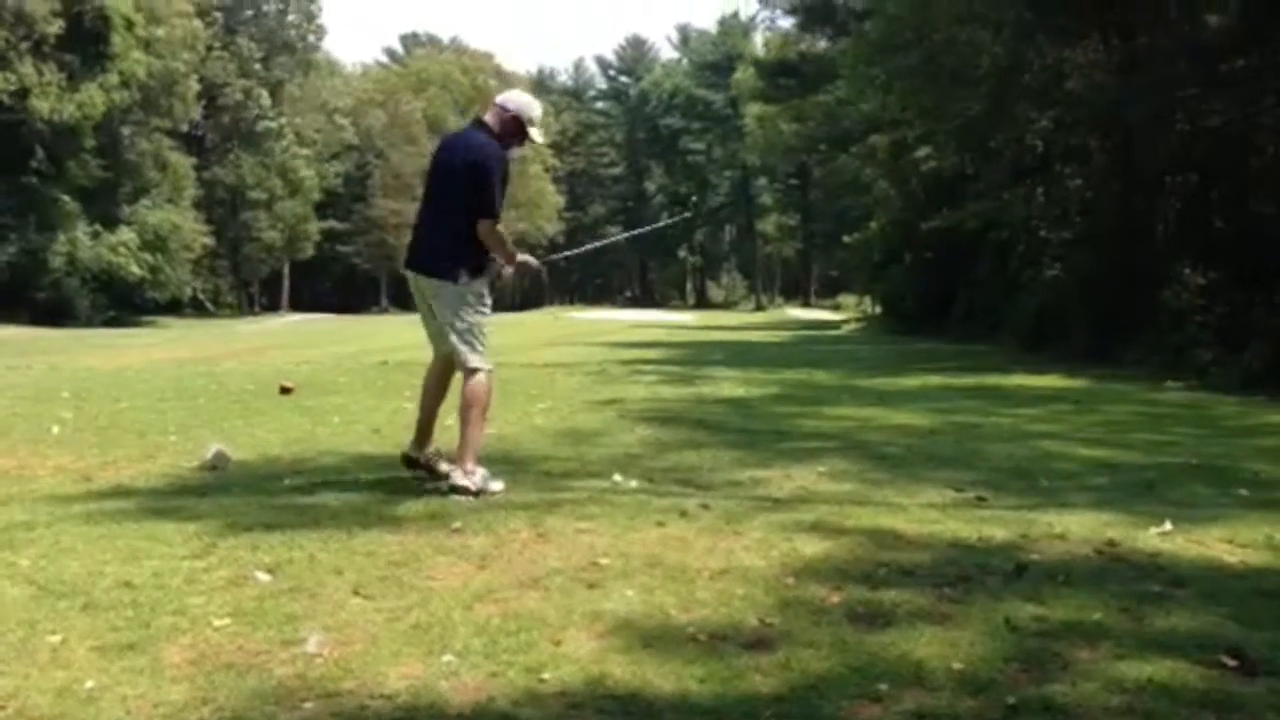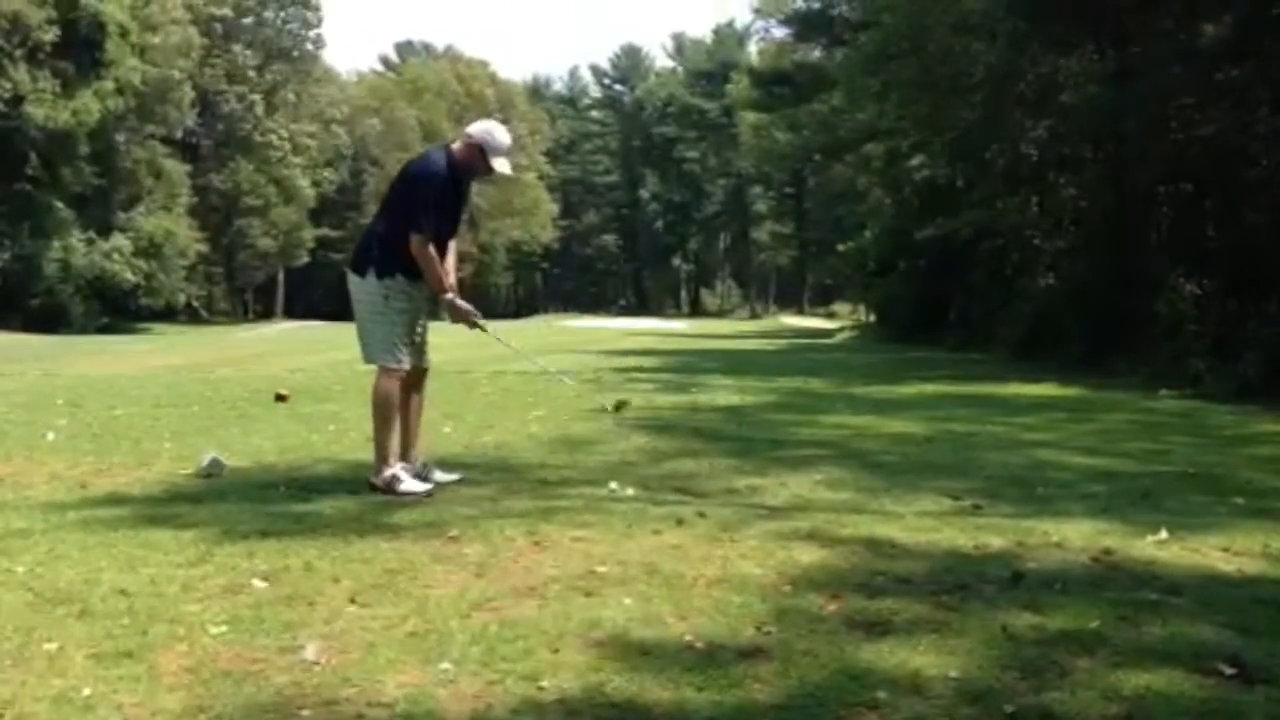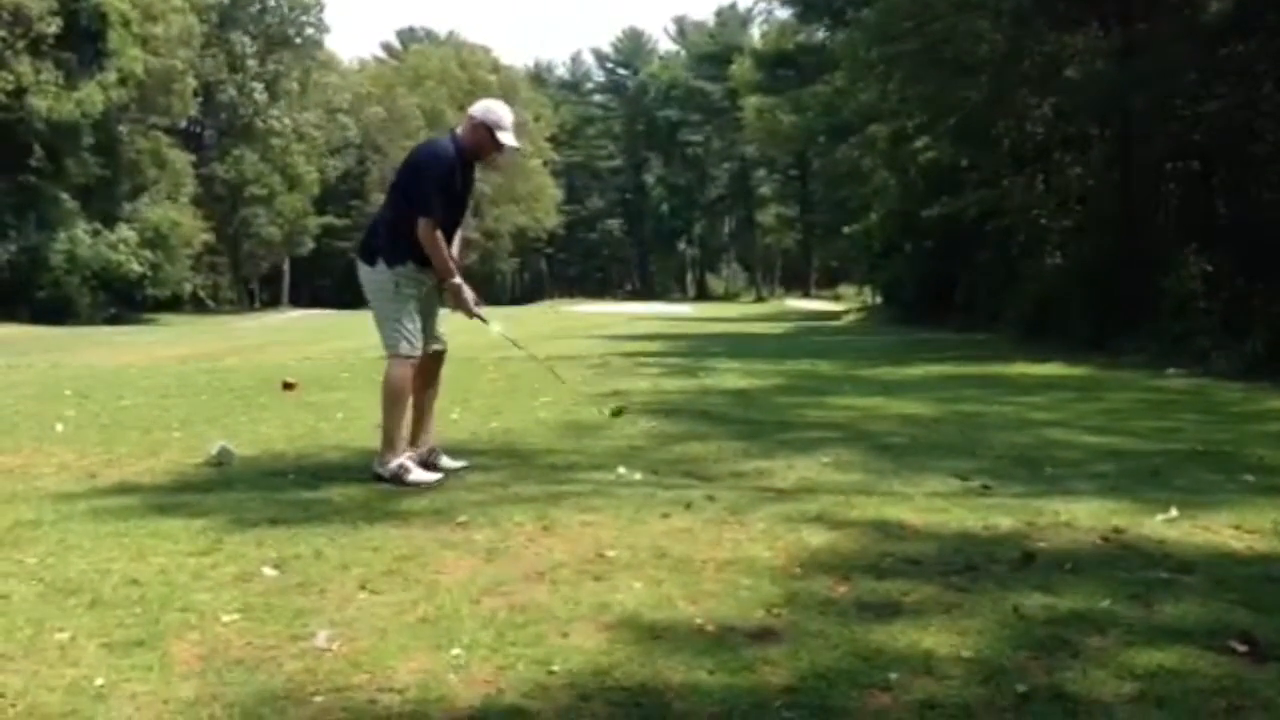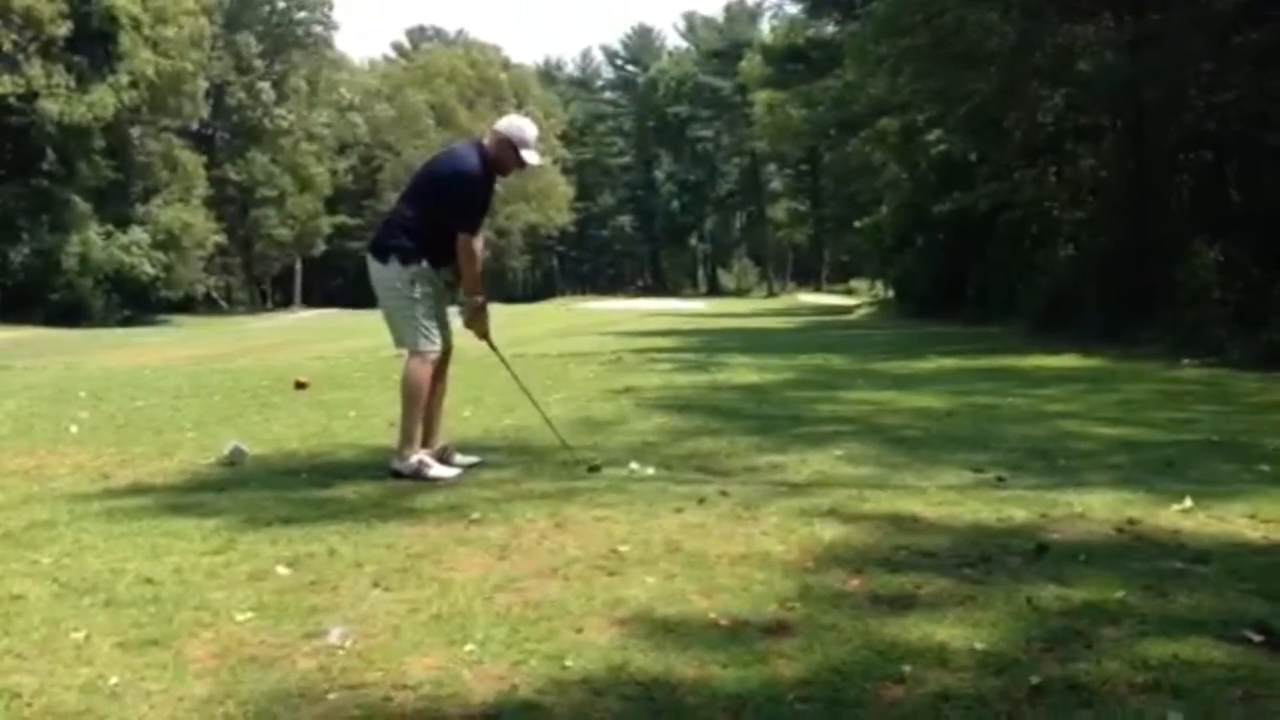
dt=1s
person 1, frame 1
left shoulder: (453, 143)
right shoulder: (491, 155)
right elbow: (485, 227)
left wrist: (494, 259)
right wrist: (514, 259)
left hip: (422, 265)
right hip: (455, 272)
left knee: (446, 355)
right knee: (476, 366)
left ankle: (420, 448)
right ankle: (467, 469)
person 1, frame 2
left shoulder: (458, 178)
right shoulder: (430, 172)
left elbow: (446, 238)
right elbow: (419, 244)
left wrist: (451, 291)
right wrist: (447, 297)
left hip: (409, 280)
right hip: (380, 277)
left knee: (416, 368)
right knee: (394, 368)
left ankle: (410, 461)
right ankle: (384, 470)
person 1, frame 3
left shoulder: (463, 163)
right shoulder: (436, 157)
left elbow: (450, 226)
right elbow: (426, 229)
left wrist: (453, 276)
right wrist: (454, 282)
left hip: (418, 266)
right hip: (390, 264)
left knee: (432, 352)
right knee: (406, 354)
left ankle: (421, 447)
right ankle: (390, 458)
person 1, frame 4
left shoulder: (479, 168)
right shoulder: (466, 170)
left elbow: (473, 238)
right elbow: (465, 243)
left wrist: (471, 294)
right wrist: (477, 301)
left hip: (421, 263)
right hip: (400, 262)
left knee: (441, 351)
right knee: (425, 351)
left ankle: (432, 447)
right ankle: (407, 456)
